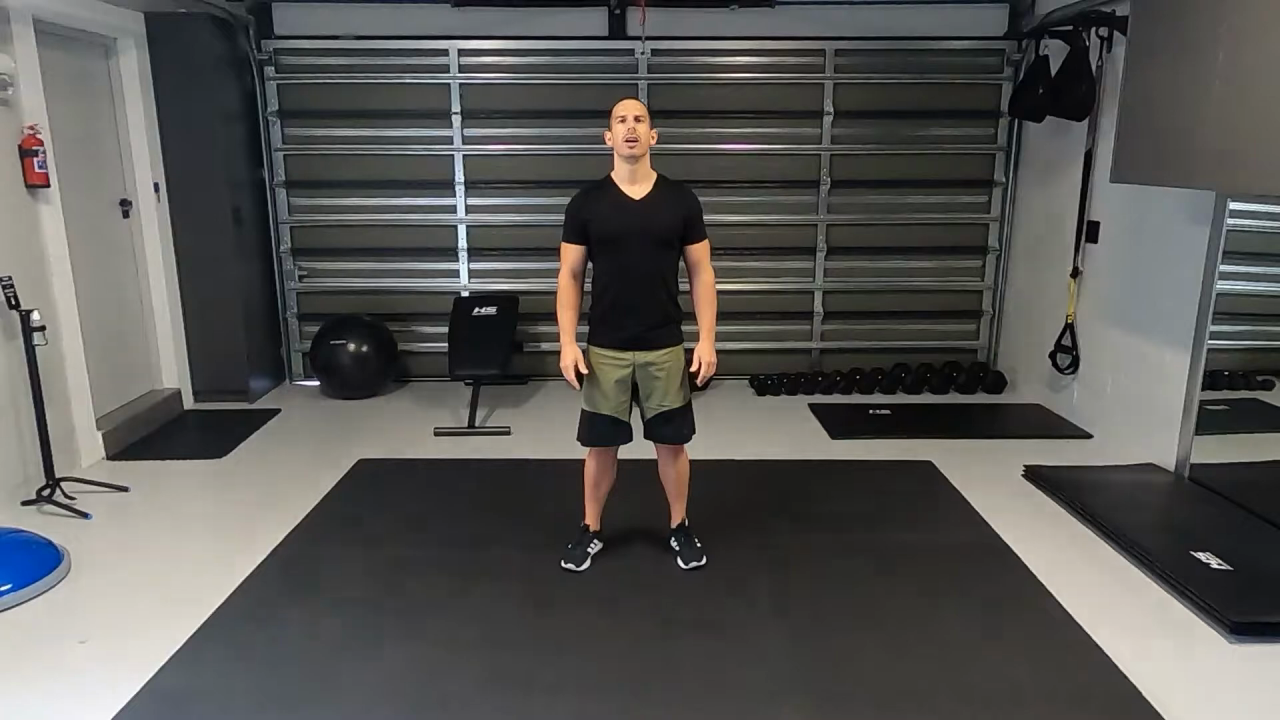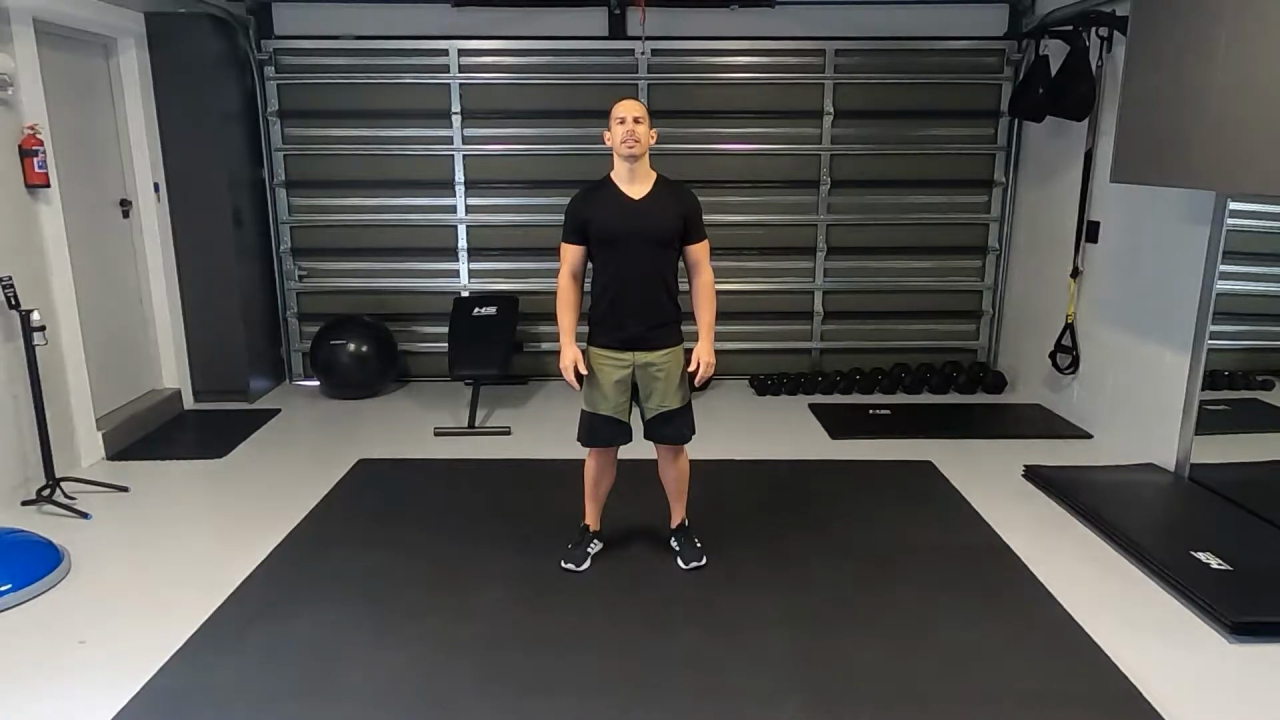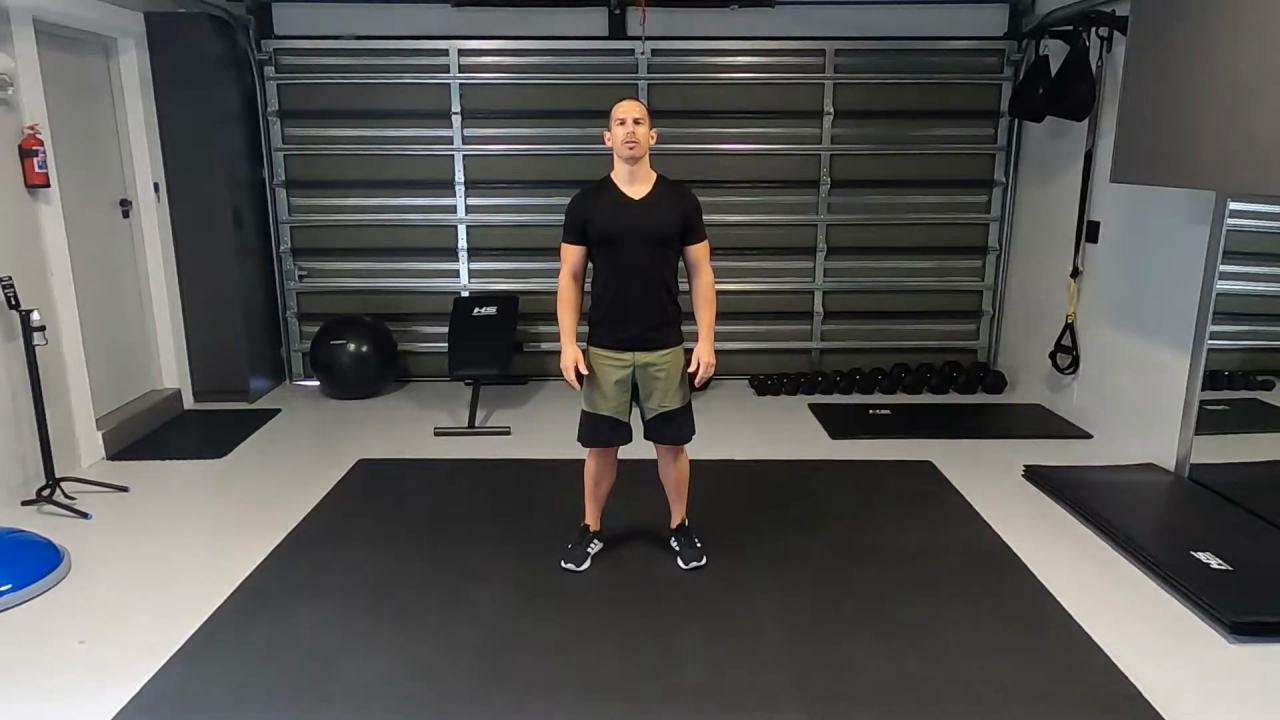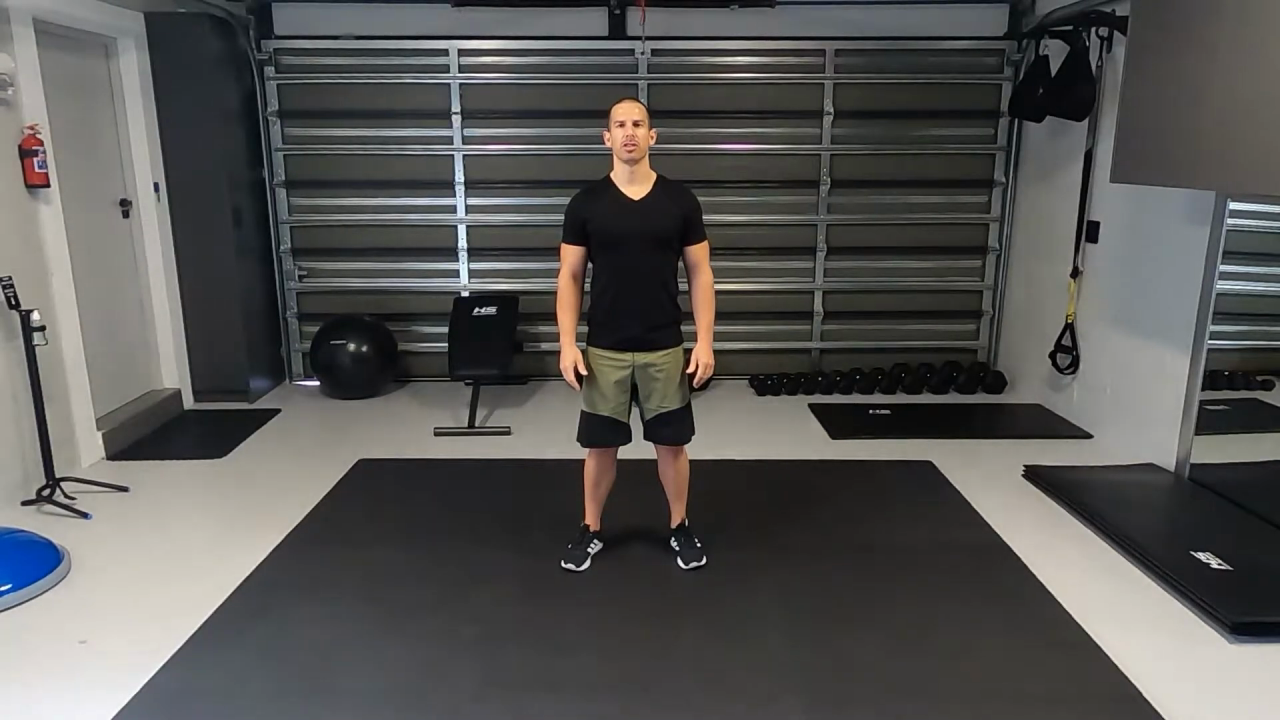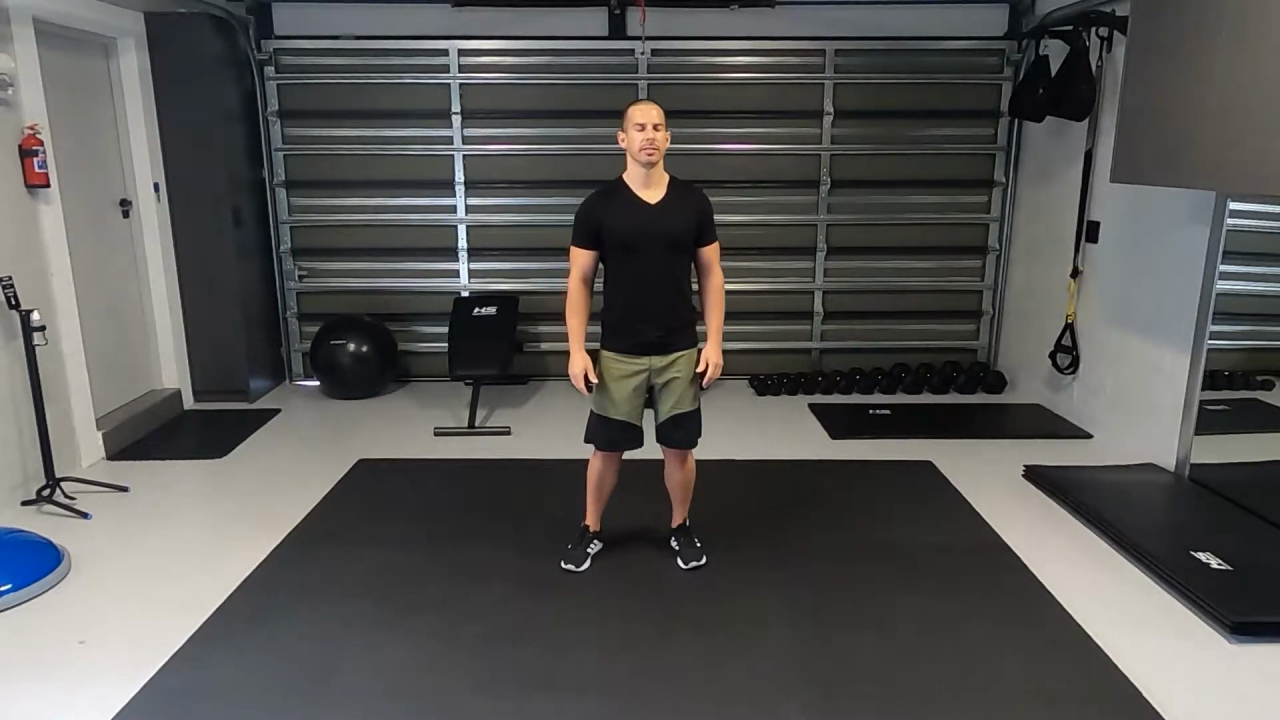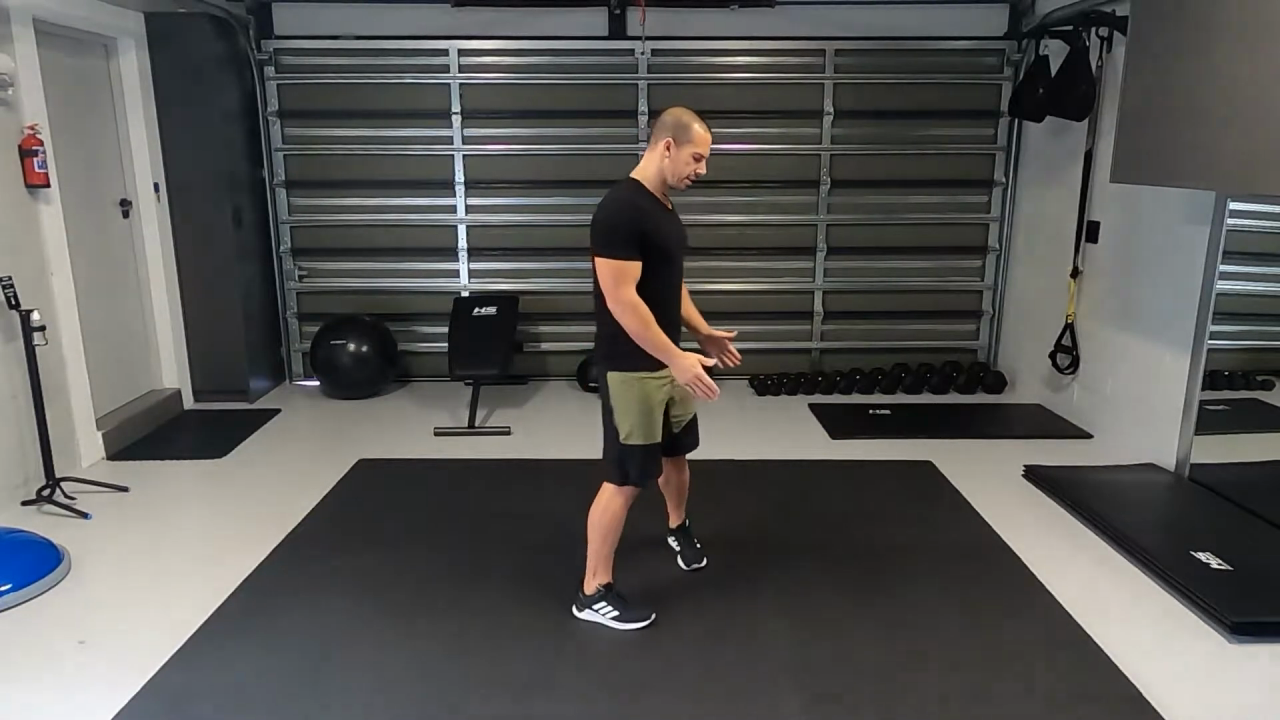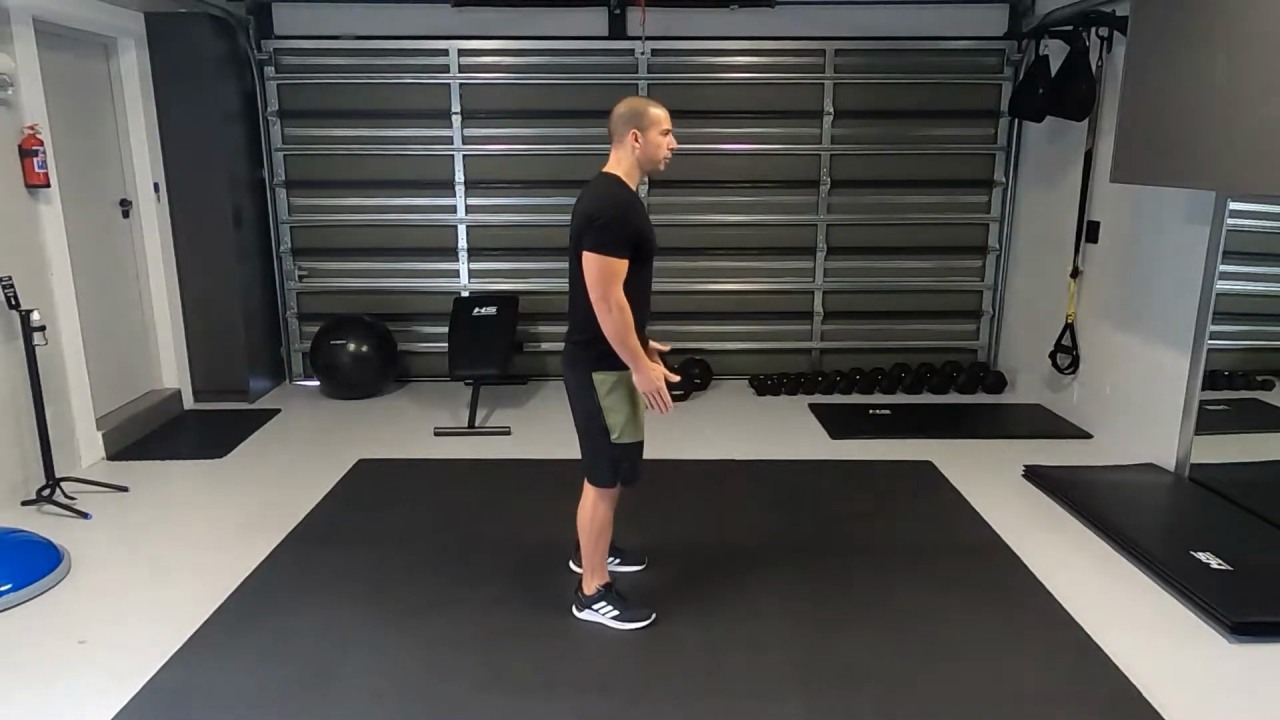
dt=0.7s
person 1, frame 1
left shoulder: (680, 199)
right shoulder: (587, 202)
left elbow: (701, 271)
right elbow: (570, 275)
left wrist: (707, 339)
right wrist: (567, 342)
left hip: (664, 347)
right hip: (604, 348)
left knee: (671, 442)
right knee: (601, 444)
left ankle: (679, 527)
right ankle: (590, 530)
person 1, frame 2
left shoulder: (680, 199)
right shoulder: (586, 202)
left elbow: (701, 273)
right elbow: (570, 275)
left wrist: (706, 340)
right wrist: (567, 343)
left hip: (665, 348)
right hip: (604, 349)
left knee: (671, 442)
right knee: (600, 445)
left ankle: (679, 527)
right ankle: (590, 530)
person 1, frame 3
left shoulder: (680, 199)
right shoulder: (587, 203)
left elbow: (700, 272)
right elbow: (570, 276)
left wrist: (706, 340)
right wrist: (568, 343)
left hip: (665, 348)
right hip: (605, 349)
left knee: (672, 443)
right knee: (601, 445)
left ankle: (679, 527)
right ankle: (590, 529)
person 1, frame 4
left shoulder: (680, 200)
right shoulder: (587, 203)
left elbow: (700, 273)
right elbow: (570, 276)
left wrist: (705, 341)
right wrist: (568, 343)
left hip: (665, 348)
right hip: (604, 348)
left knee: (672, 442)
right knee: (601, 444)
left ankle: (680, 527)
right ankle: (590, 530)
person 1, frame 5
left shoulder: (692, 201)
right shoulder: (599, 206)
left elbow: (711, 274)
right elbow: (579, 280)
left wrist: (714, 341)
right wrist: (576, 349)
left hip: (679, 351)
right hip: (620, 353)
left knee: (680, 447)
right knee: (608, 448)
left ankle: (680, 527)
right ankle: (590, 530)
person 1, frame 6
left shoulder: (661, 203)
right shoulder: (622, 210)
right elbow: (620, 298)
left wrist: (701, 332)
right wrist: (676, 359)
left hip: (662, 360)
right hip: (629, 367)
left knee: (676, 452)
right knee: (626, 478)
left ankle: (677, 527)
right ankle: (594, 592)
person 1, frame 7
left shoulder: (609, 196)
right shoulder: (613, 206)
right elbow: (606, 298)
left wrist: (640, 346)
right wrist: (640, 366)
left hip: (608, 357)
right hip: (601, 364)
left knee: (608, 468)
right knee: (607, 475)
left ankle: (591, 550)
right ankle: (593, 592)
